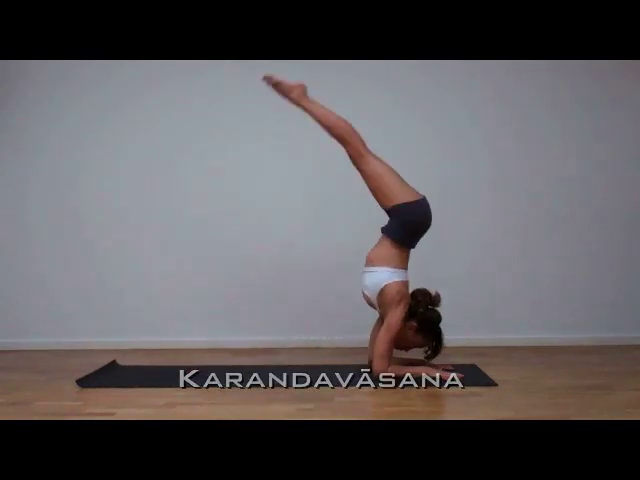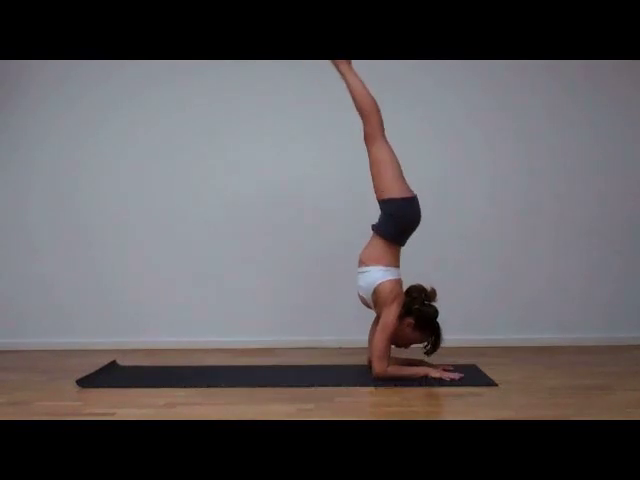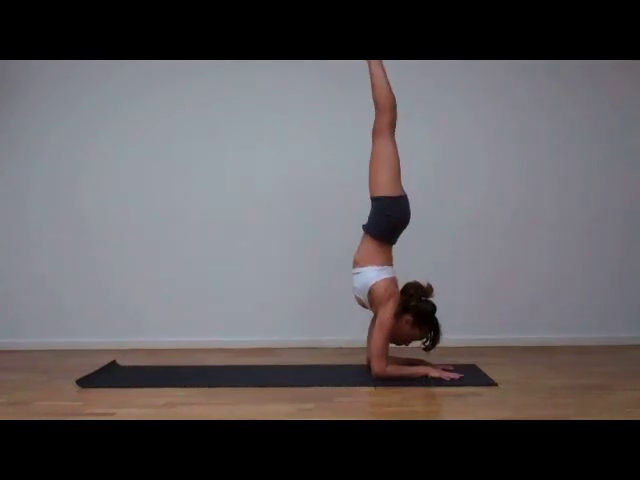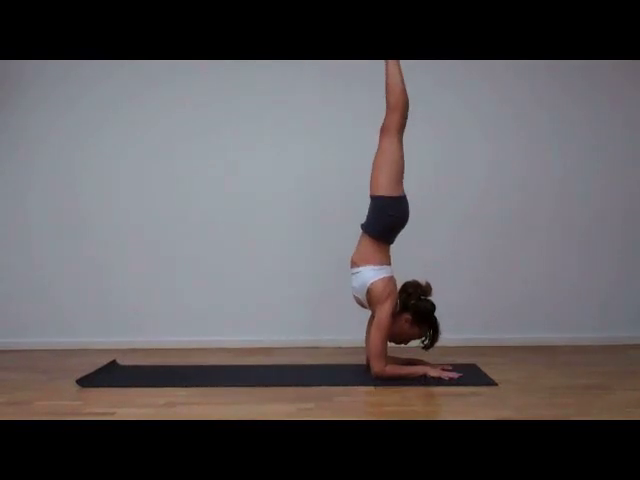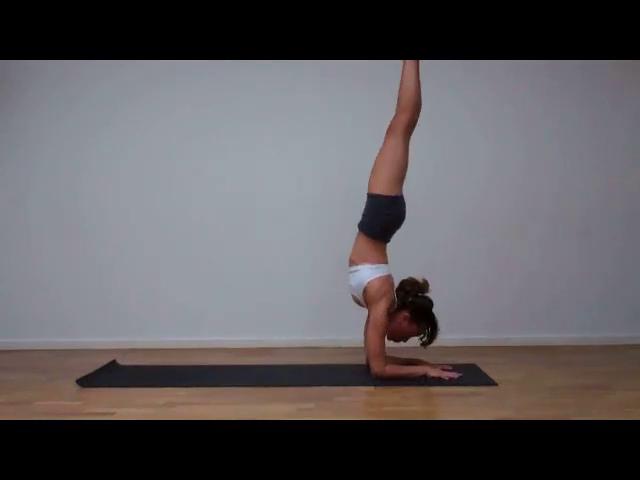
dt=0.3s
person 1, frame 1
right shoulder: (397, 307)
right elbow: (381, 367)
right wrist: (426, 370)
left hip: (408, 215)
right hip: (410, 215)
right knee: (359, 152)
person 1, frame 2
right shoulder: (392, 305)
right elbow: (380, 368)
right wrist: (425, 369)
left hip: (398, 213)
right hip: (398, 212)
right knee: (375, 134)
person 1, frame 3
right shoulder: (388, 305)
right elbow: (379, 368)
right wrist: (425, 368)
left hip: (387, 214)
right hip: (388, 213)
right knee: (384, 128)
person 1, frame 4
right shoulder: (385, 304)
right elbow: (378, 367)
right wrist: (423, 368)
left hip: (386, 213)
right hip: (386, 212)
left knee: (393, 130)
right knee: (392, 128)
person 1, frame 5
right shoulder: (382, 303)
right elbow: (378, 367)
right wrist: (424, 369)
left hip: (382, 211)
right hip: (383, 210)
left knee: (400, 130)
right knee: (400, 128)
